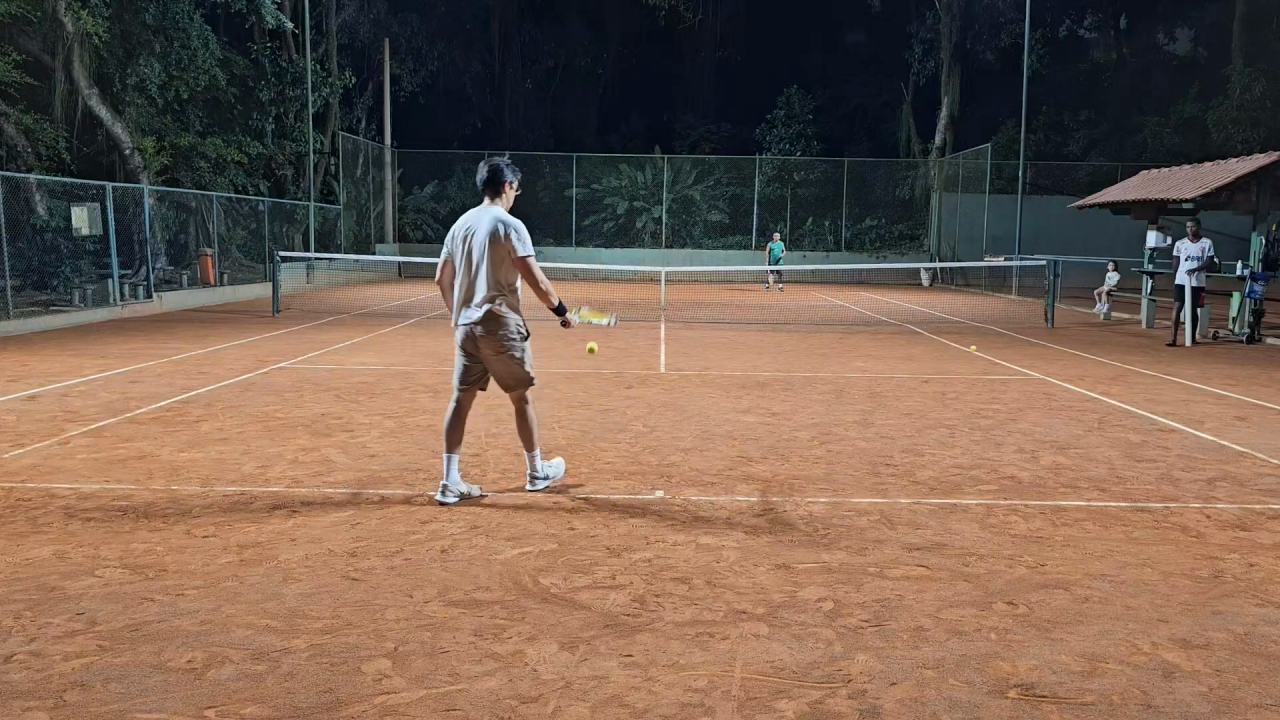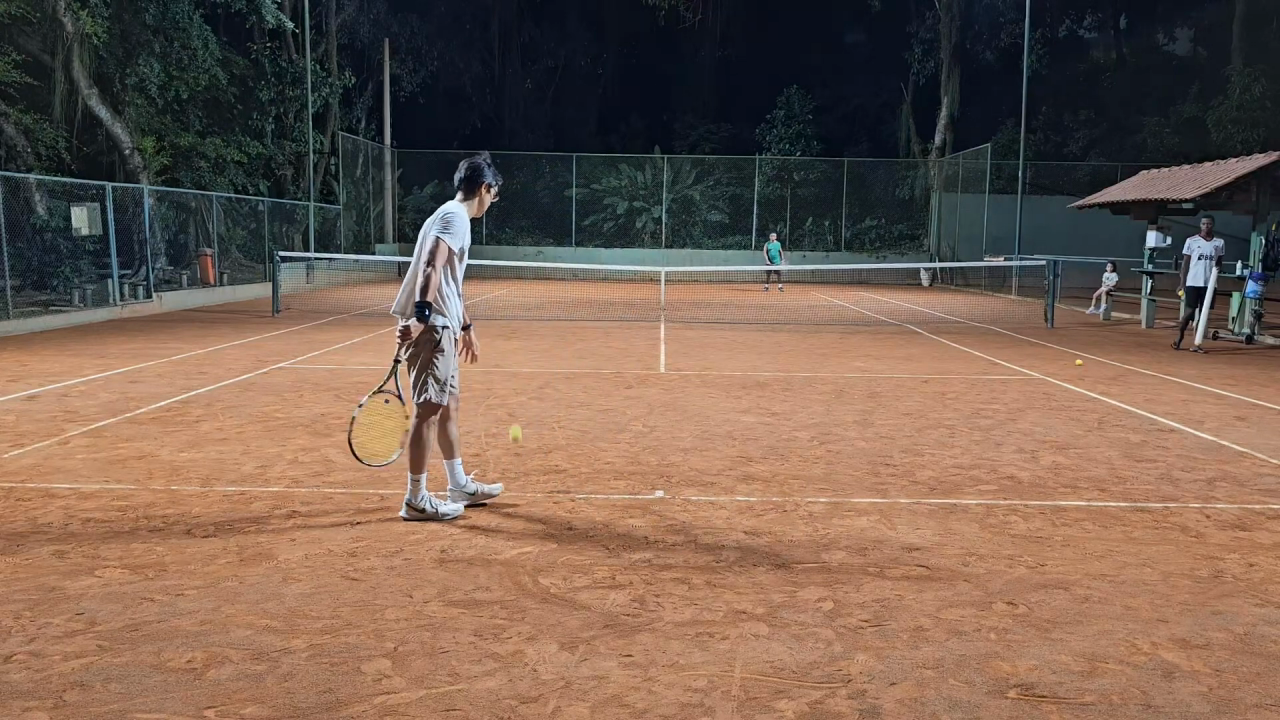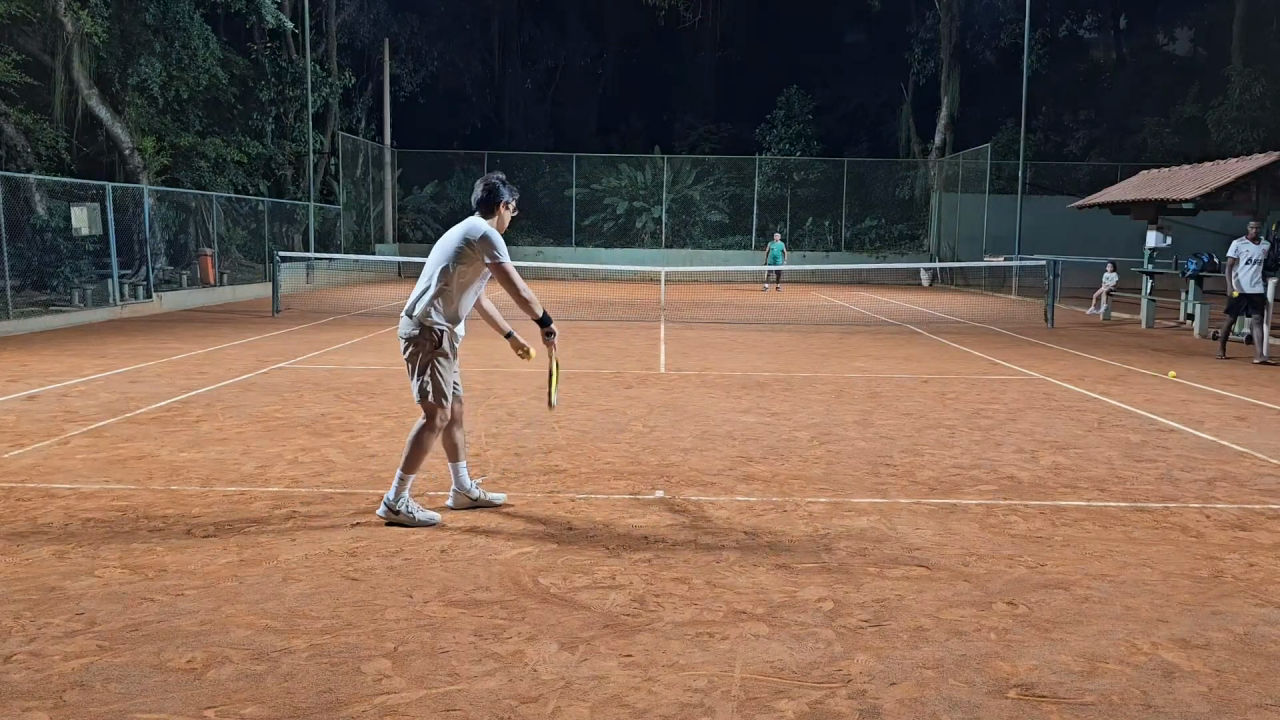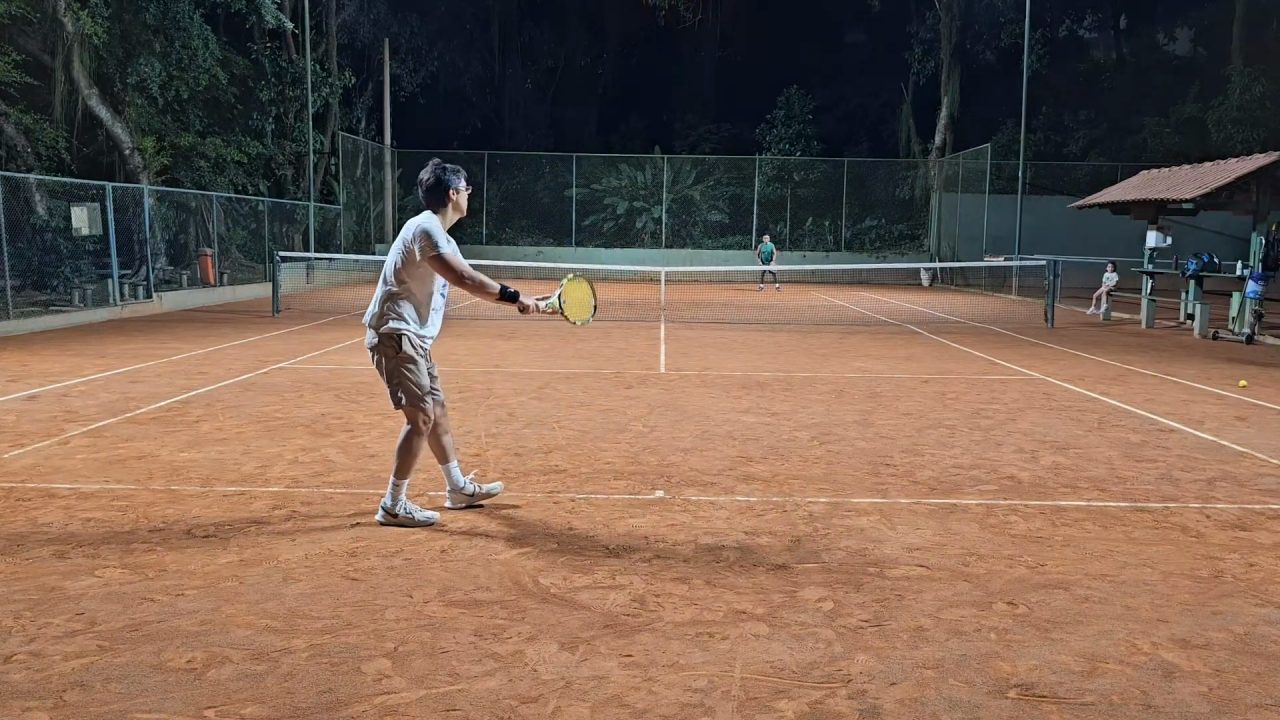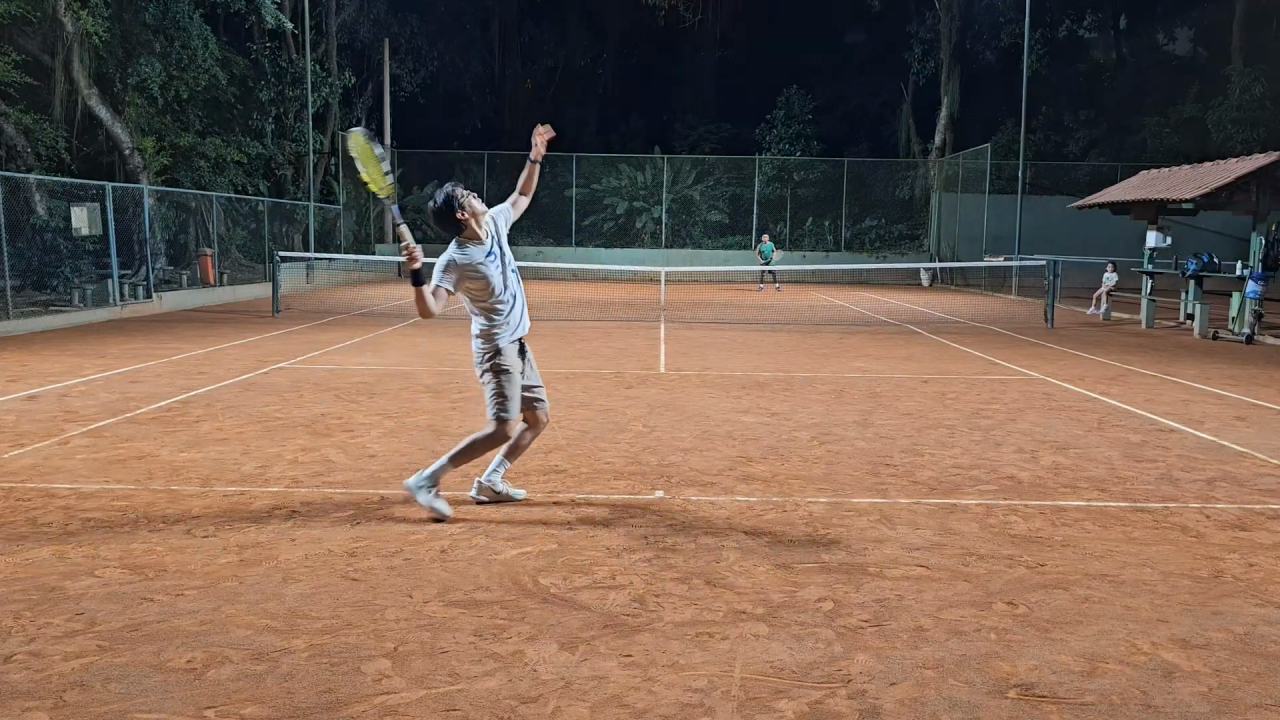
dt=1s
person 1, frame 1
left shoulder: (460, 224)
right shoulder: (510, 225)
left elbow: (442, 279)
right elbow: (536, 281)
right wrist: (561, 311)
left hip: (467, 326)
right hip: (501, 325)
left knee: (461, 399)
right knee: (522, 397)
left ankle: (450, 482)
right ankle: (536, 470)
person 1, frame 2
left shoulder: (451, 215)
right shoulder: (454, 216)
right elbow: (430, 268)
left wrist: (466, 330)
right wrist: (420, 315)
left hip: (440, 327)
right hip: (430, 326)
left knee: (448, 405)
right knee: (429, 410)
left ankle: (460, 486)
right ankle: (416, 500)
person 1, frame 3
left shoulder: (468, 231)
right shoulder: (484, 234)
left elbow: (478, 299)
right elbow: (519, 291)
left wrist: (511, 337)
right wrist: (546, 324)
left hip: (434, 330)
right hip: (429, 331)
left knee: (454, 409)
right knee: (436, 414)
left ankle: (464, 489)
right ankle: (396, 501)
person 1, frame 4
left shoulder: (443, 239)
right shoulder: (425, 228)
left elbow: (474, 283)
right elbow: (462, 279)
left wrist: (520, 302)
right wrist: (515, 297)
left hip: (415, 338)
right hip: (395, 334)
left knee: (438, 412)
right knee: (421, 417)
left ankle: (459, 488)
right ankle: (393, 505)
person 1, frame 5
left shoulder: (492, 222)
right shoulder: (453, 260)
left elbow: (522, 197)
right elbow: (428, 309)
left wrist: (535, 156)
right wrist: (415, 269)
left hip: (517, 345)
right hip: (496, 349)
left knee: (539, 418)
right knee: (501, 430)
left ankle: (490, 481)
right ankle: (425, 481)
